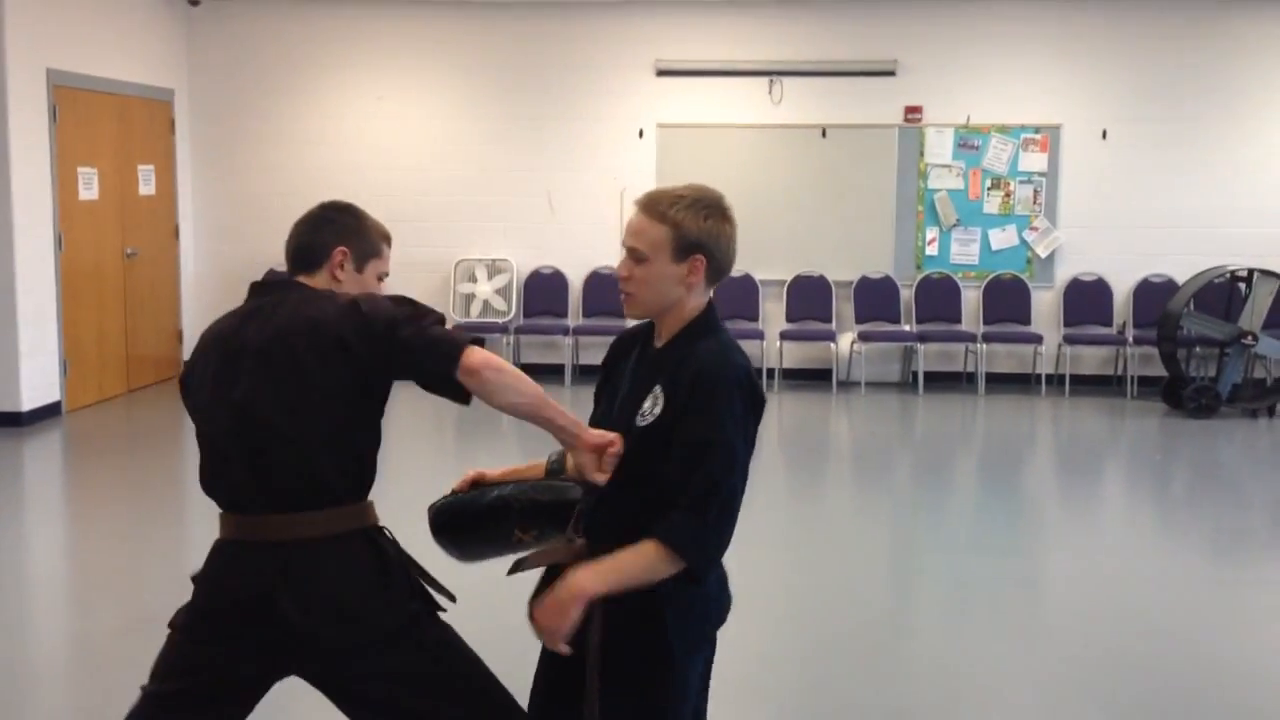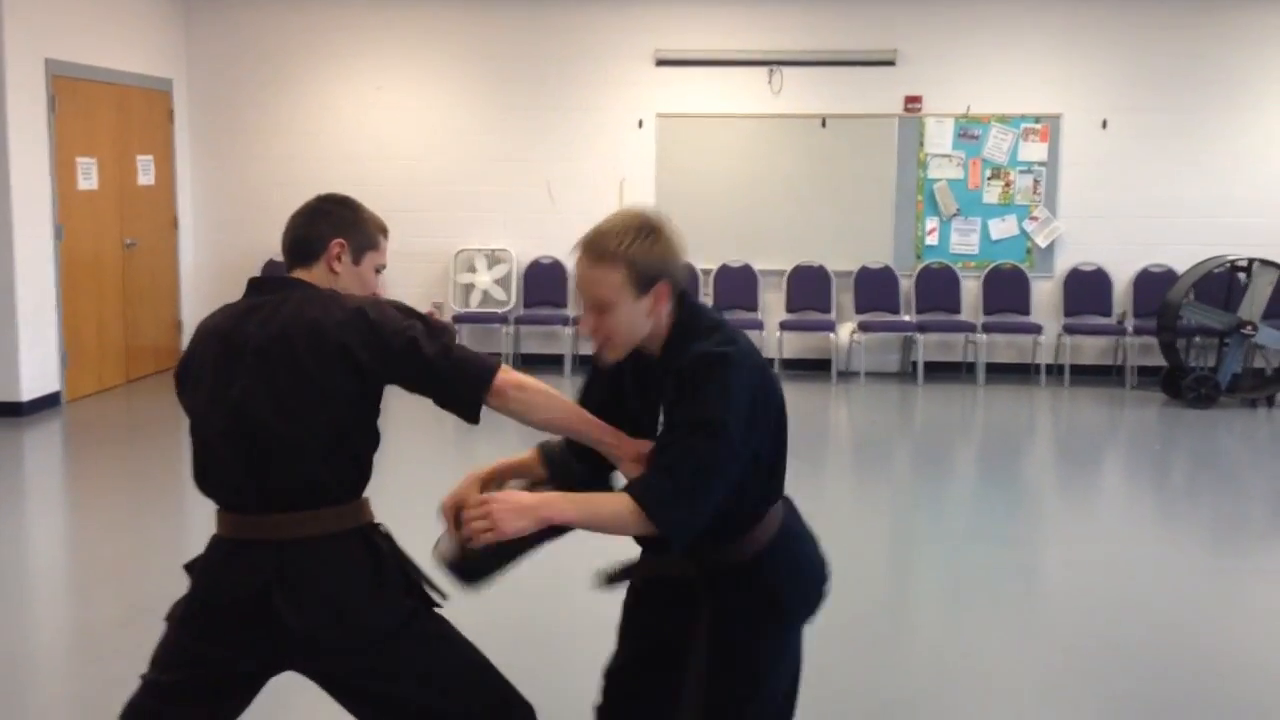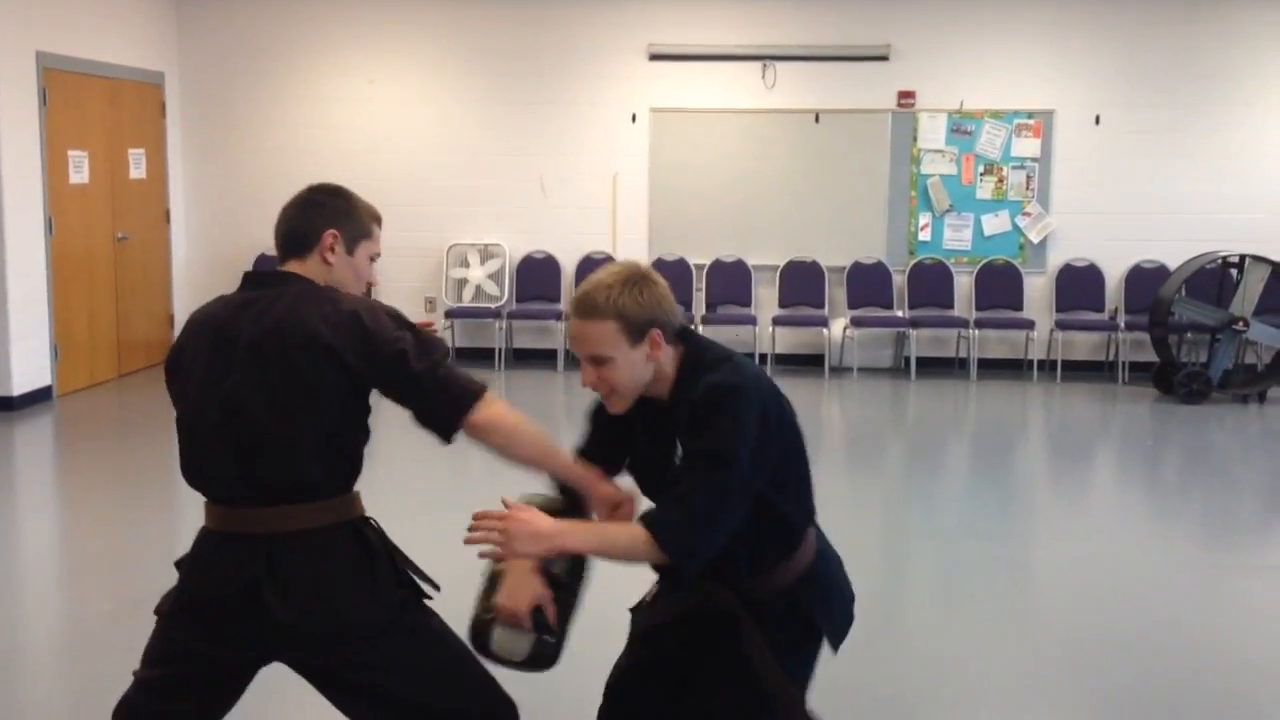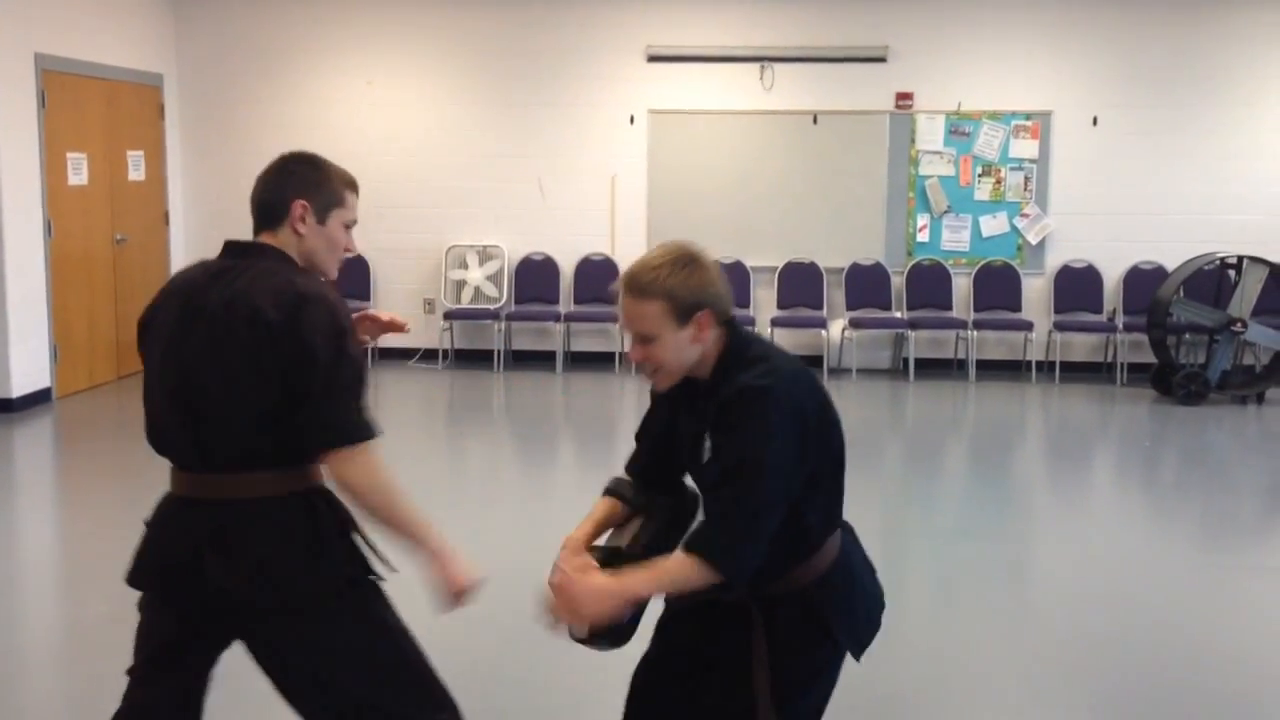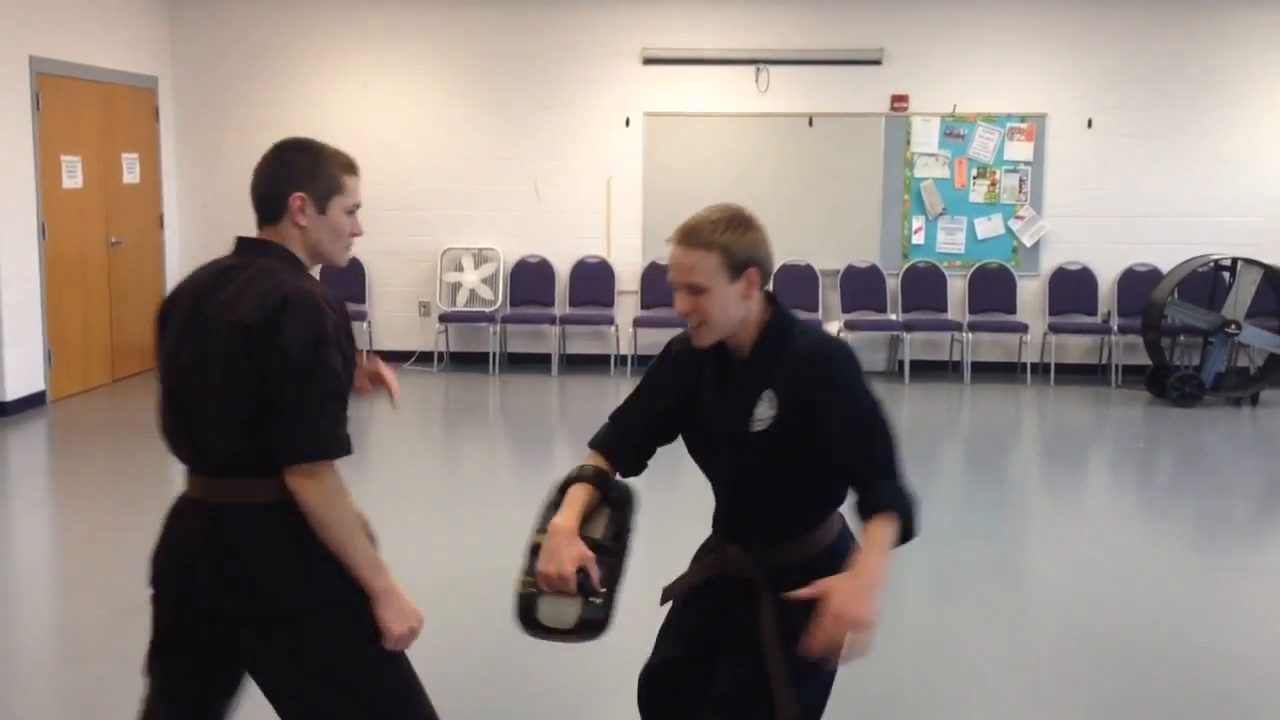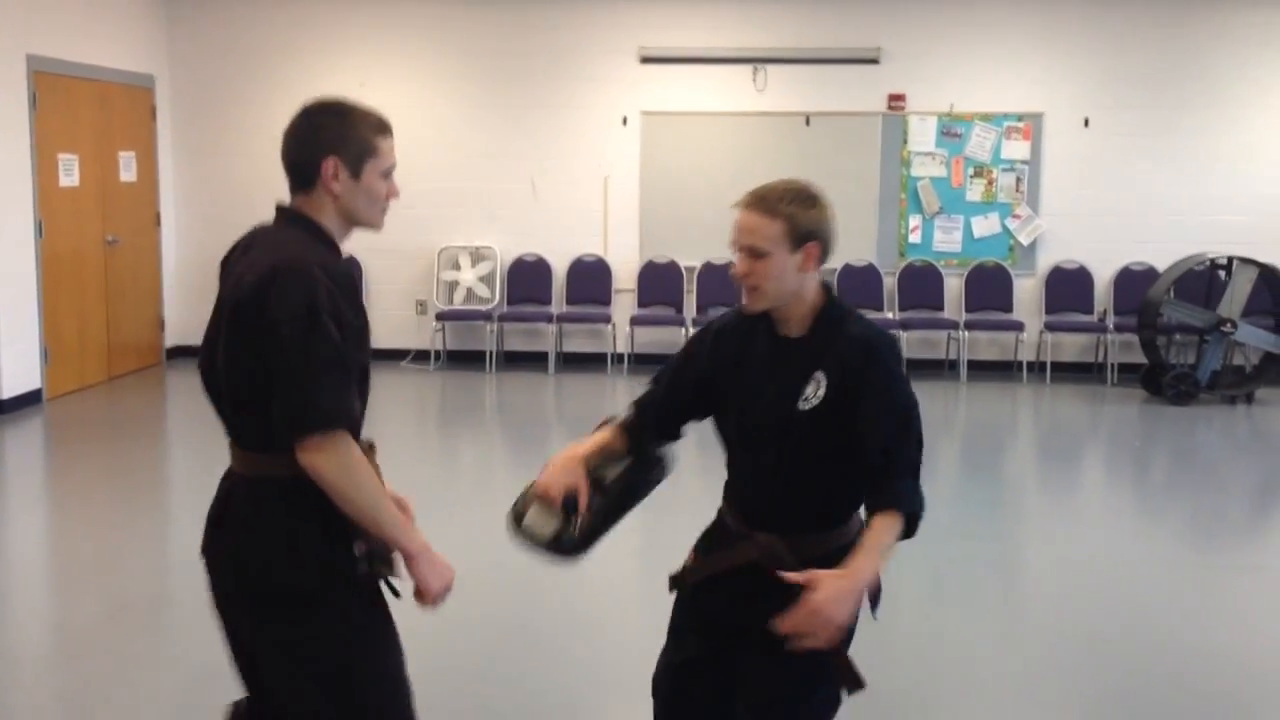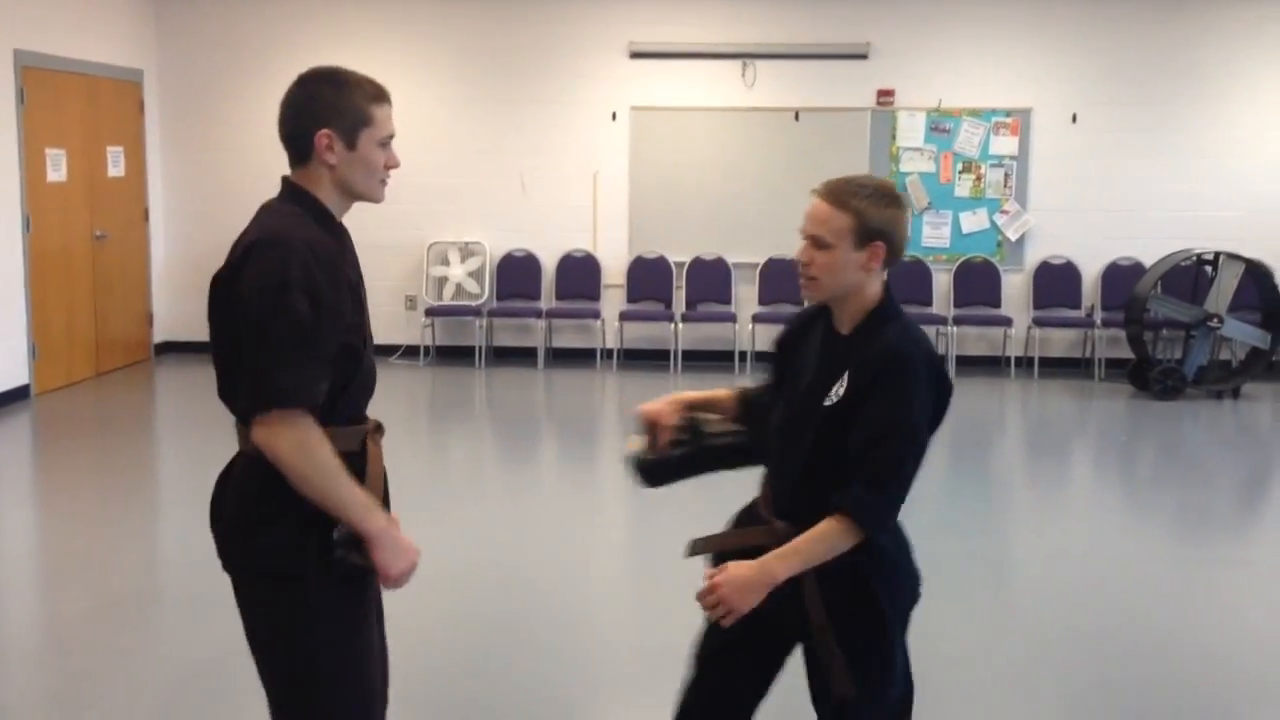
dt=0.2s
person 1, frame 1
left shoulder: (217, 342)
right shoulder: (353, 322)
right elbow: (480, 368)
right wrist: (576, 435)
left hip: (240, 577)
right hip: (344, 583)
person 1, frame 2
left shoulder: (211, 336)
right shoulder: (358, 324)
right elbow: (503, 387)
right wrist: (615, 441)
left hip: (236, 576)
right hip: (339, 581)
person 1, frame 3
left shoulder: (202, 328)
right shoulder: (350, 324)
right elbow: (478, 412)
right wrist: (588, 480)
left hip: (224, 568)
right hip: (328, 574)
person 1, frame 4
left shoulder: (178, 294)
right shoulder: (307, 303)
right elbow: (346, 459)
right wrist: (438, 554)
left hip: (185, 536)
right hip: (283, 545)
person 1, frame 5
left shoulder: (194, 292)
right shoulder: (302, 307)
right elbow: (311, 474)
left wrist: (337, 371)
right wrist: (383, 589)
left hip: (195, 544)
right hip: (277, 557)
person 1, frame 6
left shoulder: (258, 253)
right shoulder: (307, 278)
right elbow: (321, 445)
left wrist: (373, 492)
right wrist: (414, 548)
left hip: (246, 522)
right hip: (293, 536)
person 1, frame 7
left shoulder: (303, 232)
right shoulder: (287, 252)
right elbow: (280, 425)
left wrist: (366, 511)
right wrist: (378, 529)
left hip: (300, 510)
right hip: (292, 518)
person 2, frame 1
left shoulder: (718, 376)
right shoulder: (632, 349)
left elbow: (698, 532)
left wrist: (585, 582)
right wrist: (511, 476)
left hip: (658, 604)
right hip: (595, 587)
person 2, frame 2
left shoulder: (719, 366)
right shoulder: (626, 352)
left elbow: (670, 503)
right elbow: (584, 452)
left wrist: (542, 509)
right wrist: (493, 475)
left hip: (751, 576)
right hip: (680, 568)
person 2, frame 3
left shoulder: (731, 399)
right shoulder: (627, 392)
left elbow: (684, 533)
left wrist: (558, 537)
right wrist: (523, 565)
left hip: (778, 603)
right hip: (699, 587)
person 2, frame 4
left shoulder: (769, 396)
right shoulder: (685, 378)
left elbow: (733, 542)
right elbow: (648, 474)
left wrist: (621, 589)
right wrist: (581, 538)
left hip: (804, 599)
right hip: (734, 581)
person 2, frame 5
left shoulder: (821, 365)
right shoulder: (691, 358)
left elbow: (883, 490)
right elbow: (619, 443)
left wrist: (864, 579)
right wrist: (565, 523)
left hip: (804, 580)
right hip: (730, 565)
person 2, frame 6
left shoulder: (865, 354)
right shoulder: (730, 337)
left elbow: (895, 488)
right elbow: (654, 416)
left wrist: (856, 576)
right wrist: (578, 453)
left hip: (814, 574)
right hip: (730, 553)
person 2, frame 7
left shoulder: (902, 361)
right shoulder: (808, 328)
left elbow: (869, 507)
left wrist: (768, 573)
right wrist: (684, 402)
left hip: (850, 568)
right hip: (766, 541)
